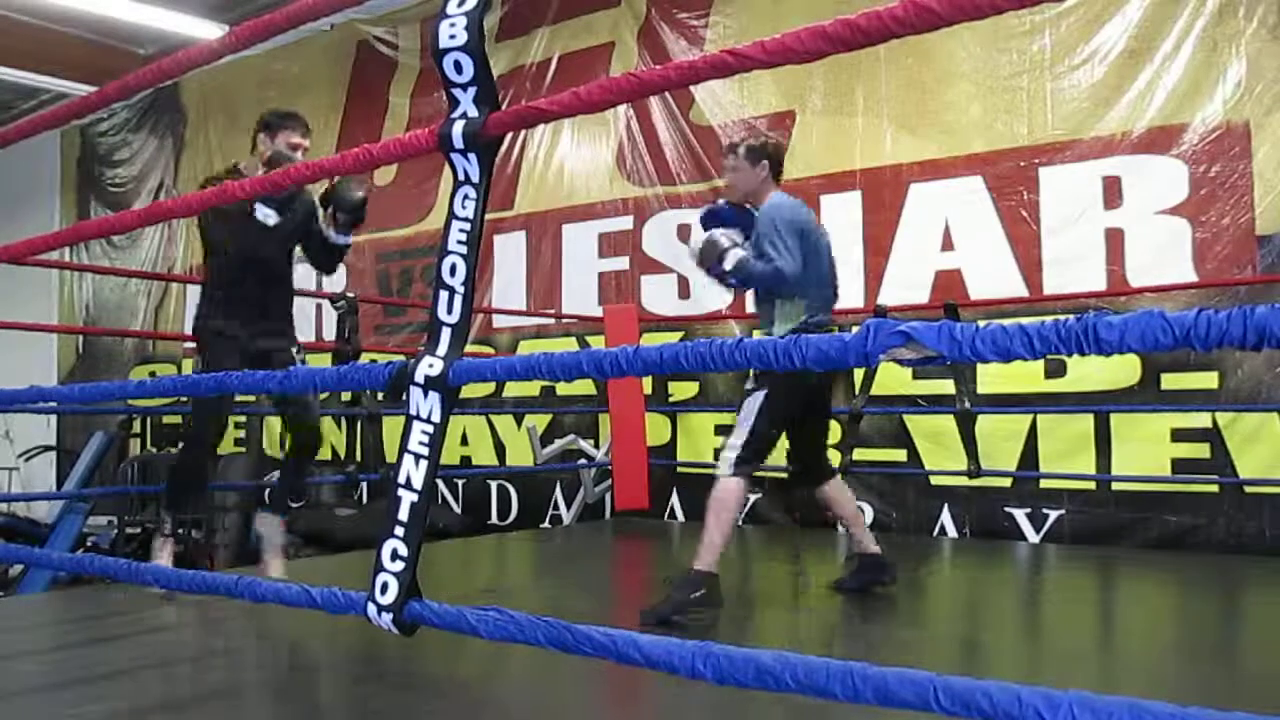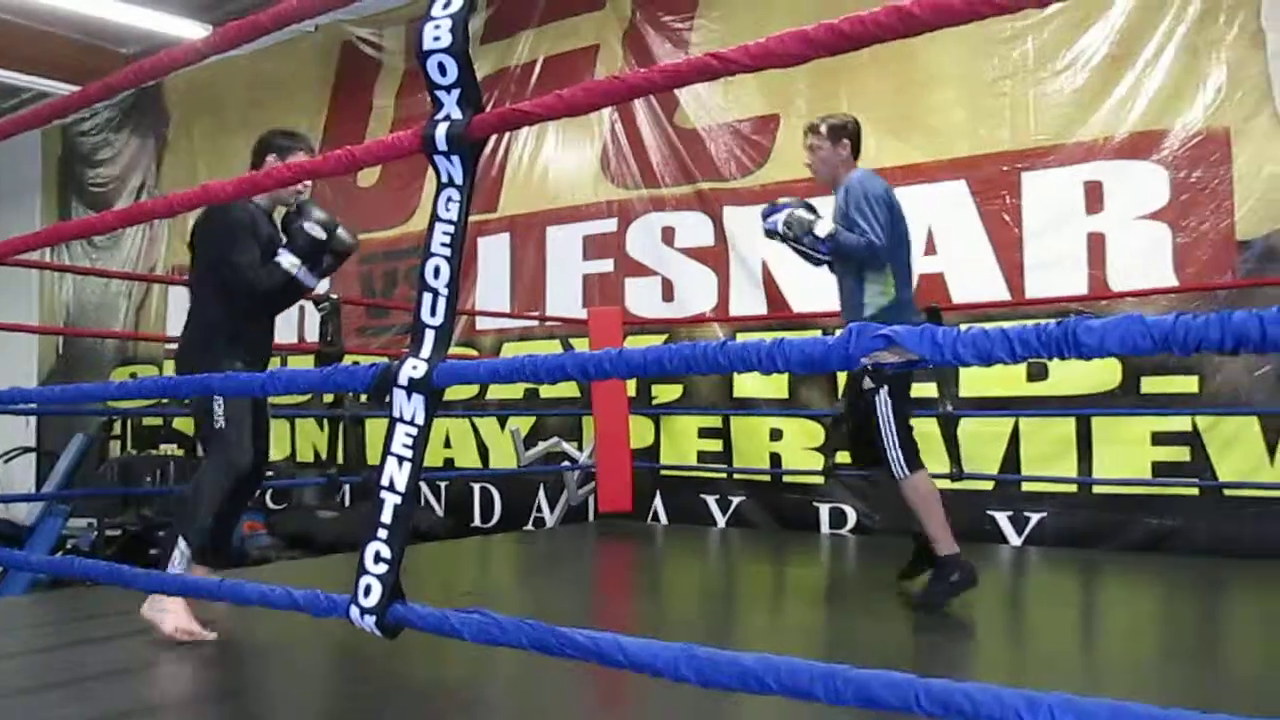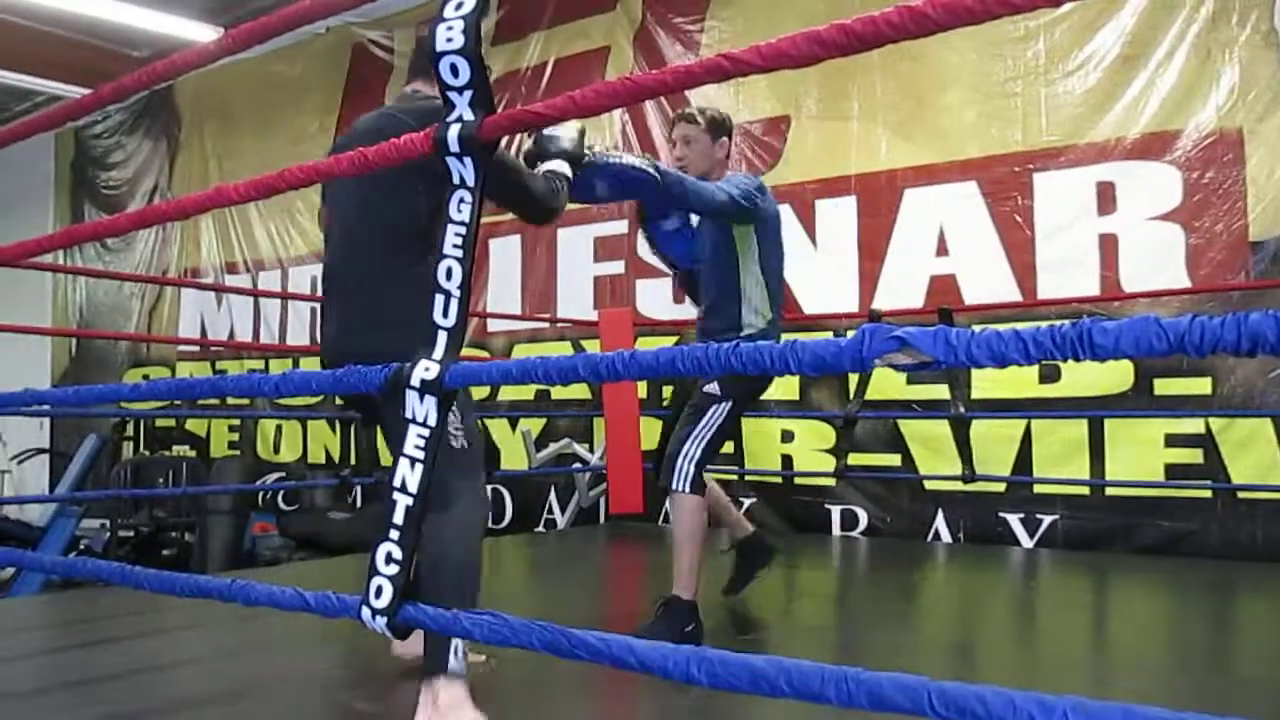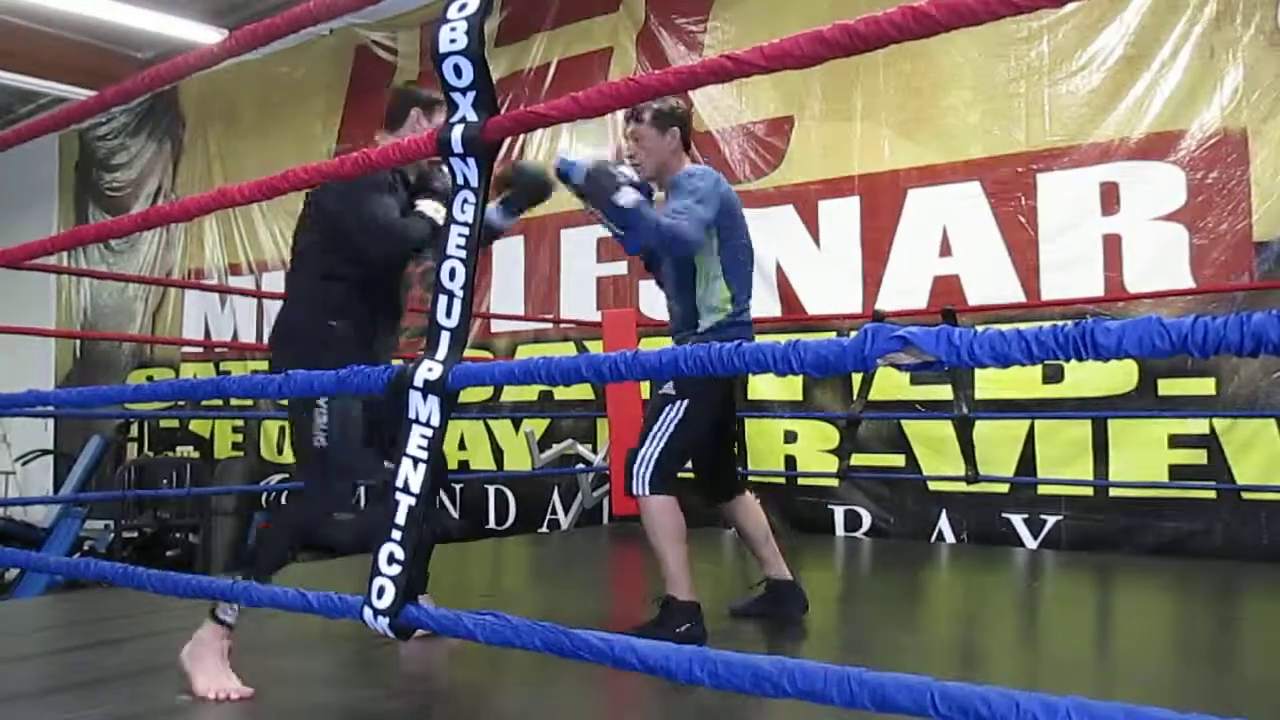
dt=1s
person 1, frame 1
left shoulder: (295, 199)
right shoulder: (219, 190)
left elbow: (325, 261)
right elbow: (232, 252)
left wrist: (344, 227)
right wrist: (269, 203)
left hip: (276, 334)
right hip: (224, 333)
left knee: (308, 430)
right knee: (203, 437)
left ankle: (273, 519)
right ankle: (164, 543)
person 1, frame 2
left shoulder: (265, 221)
right shoulder: (230, 214)
left elbow: (273, 297)
right elbow: (250, 289)
left wrist: (318, 261)
right wrist: (300, 249)
left hip: (242, 363)
right hip: (215, 361)
left knee: (249, 466)
right knee: (229, 461)
left ankle: (204, 569)
right ankle: (167, 596)
person 1, frame 3
left shoulder: (357, 136)
right shoulder: (433, 119)
right elbow: (531, 199)
right wrist: (558, 153)
left hip: (348, 344)
right hip: (398, 343)
left knee: (439, 479)
right knee: (460, 494)
left ankle: (419, 630)
person 1, frame 4
left shoulder: (400, 179)
right shoulder: (356, 173)
right elbow: (395, 244)
left wrist: (515, 202)
right wrist: (432, 205)
left hip: (361, 352)
right hip: (320, 349)
right knee: (328, 491)
left ankle: (412, 606)
right ankle: (212, 638)
person 2, frame 1
left shoulder: (777, 212)
right shoulder: (789, 212)
left elbow: (784, 277)
left wrist: (730, 257)
right wrist: (729, 251)
left knee: (735, 459)
right knee: (811, 465)
left ankle: (701, 582)
right ankle: (870, 559)
person 2, frame 2
left shoulder: (862, 185)
right shoulder: (853, 191)
left elbow: (872, 250)
right elbow: (844, 258)
left wrist: (817, 229)
right wrist: (804, 235)
left hip: (884, 332)
left knee: (894, 450)
right knee: (862, 440)
left ankle: (951, 563)
right ankle: (929, 542)
person 2, frame 3
left shoulder: (746, 190)
right shoulder: (688, 205)
left elbow: (708, 190)
right hip: (713, 352)
left knee: (682, 467)
right knee: (690, 463)
left ankle: (680, 614)
right ankle: (751, 540)
person 2, frame 4
left shoulder: (703, 184)
right shoulder: (658, 193)
left elbow: (675, 239)
right elbow: (657, 258)
left wrist: (614, 195)
right wrist: (607, 197)
left hip: (714, 347)
right hip: (705, 350)
left knee: (647, 470)
right knee: (721, 478)
left ankle: (680, 613)
right ankle: (783, 587)
